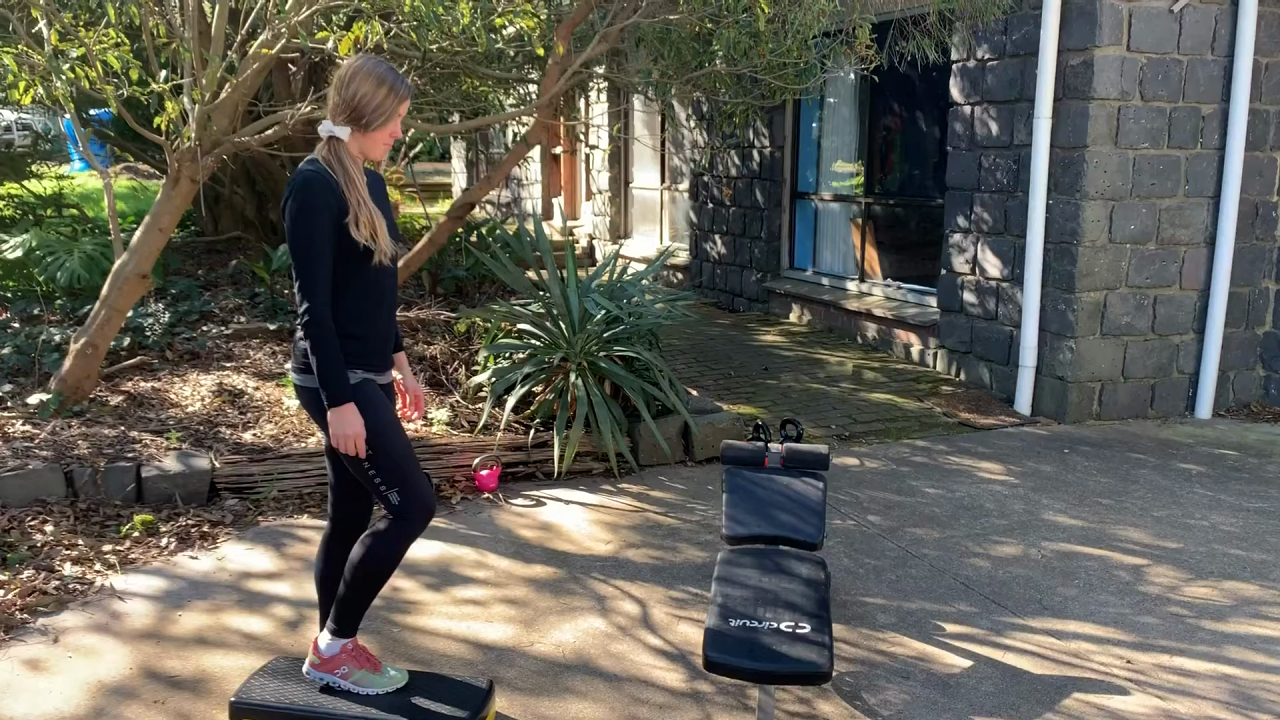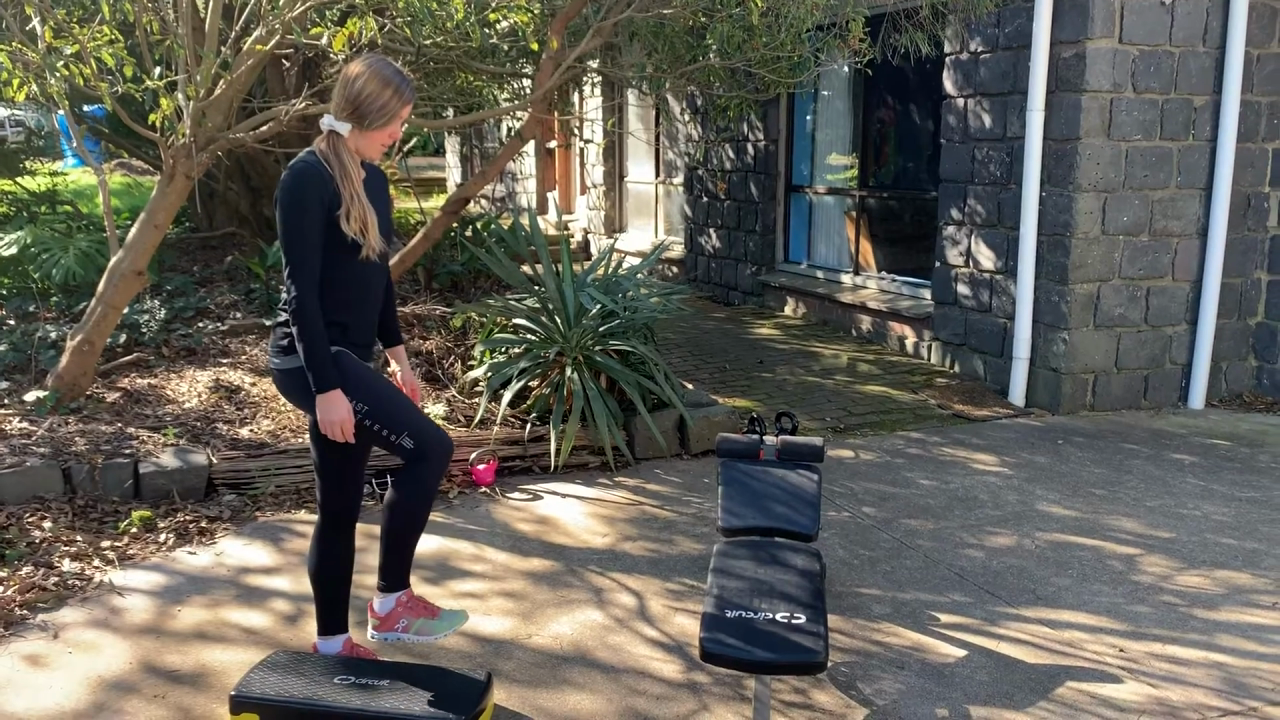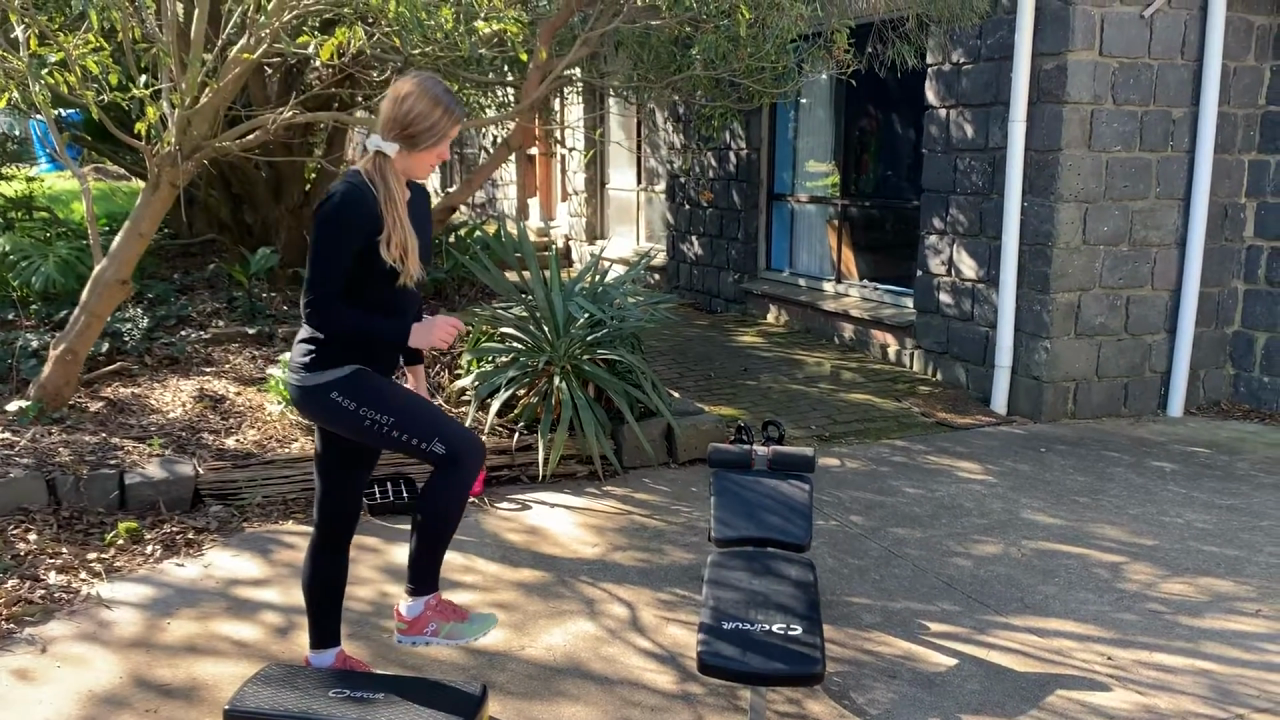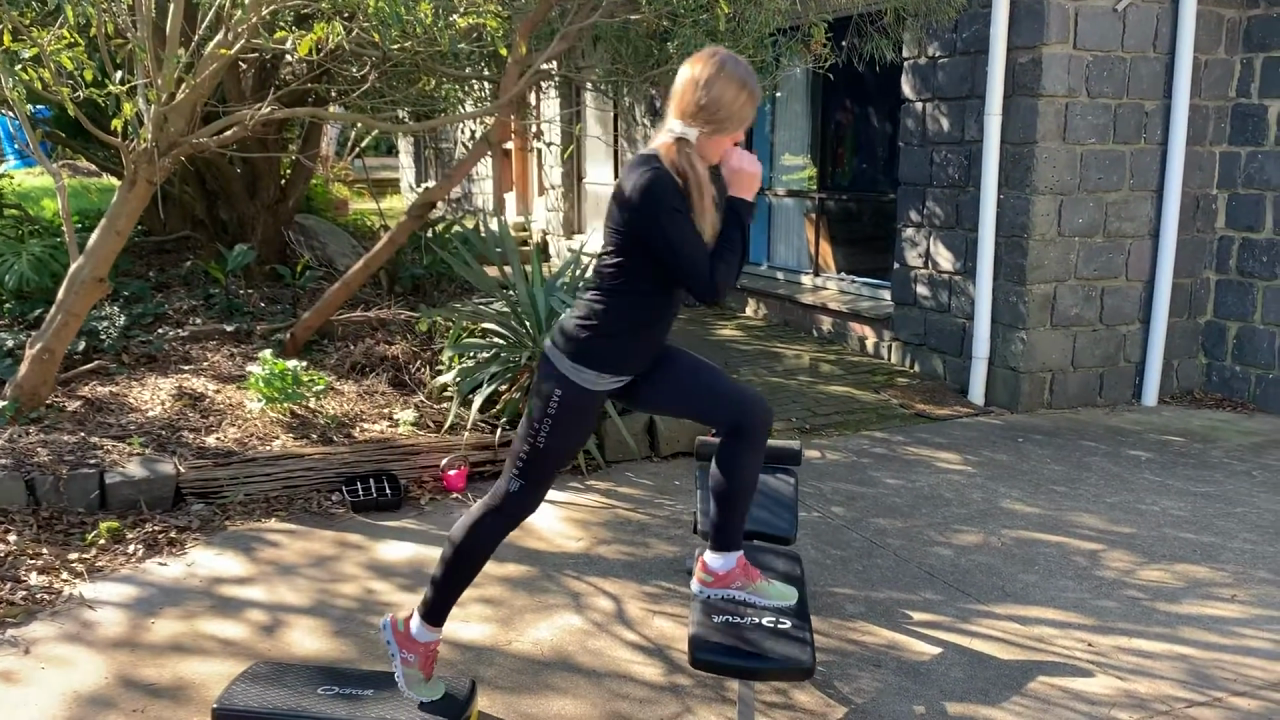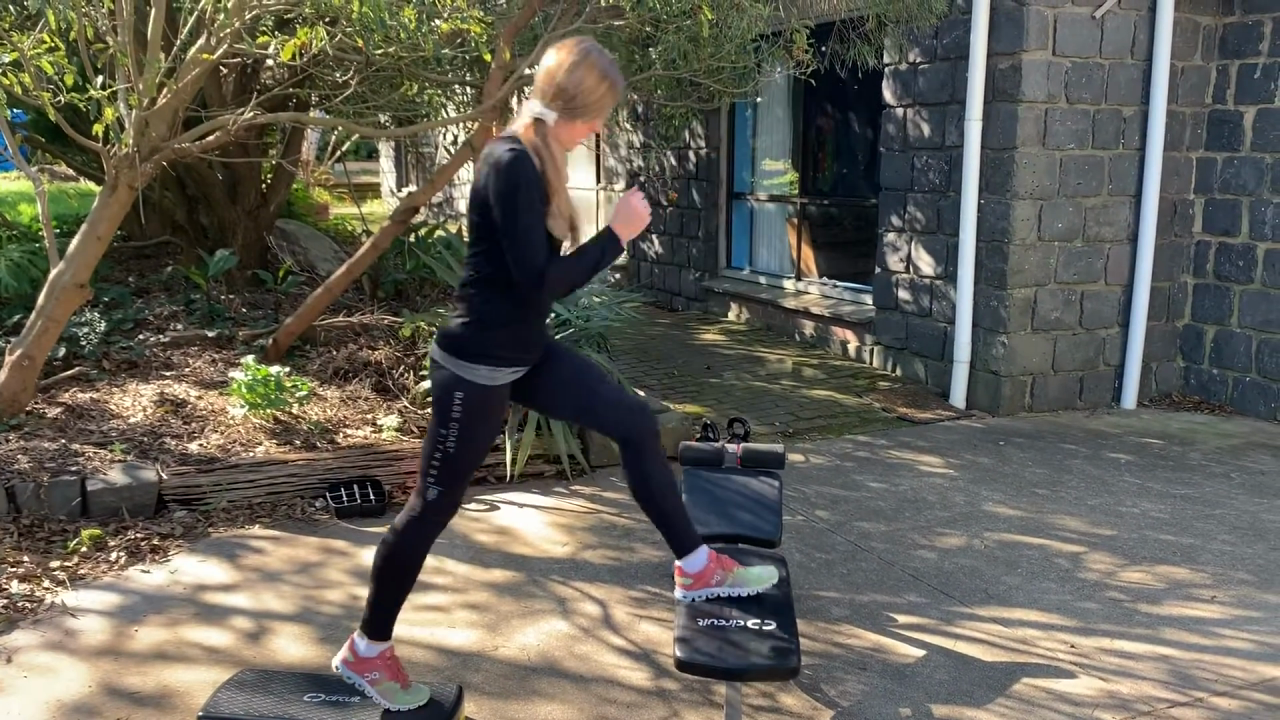
dt=1s
person 1, frame 1
left shoulder: (368, 182)
right shoulder: (314, 185)
right elbow: (314, 303)
left wrist: (399, 362)
right wrist: (338, 400)
left hip: (364, 373)
right hip: (336, 378)
left knee: (352, 515)
right knee: (411, 504)
left ankle: (333, 650)
right ankle: (334, 646)
person 1, frame 2
left shoulder: (372, 179)
right shoulder: (307, 177)
right elbow: (301, 291)
left wrist: (397, 353)
right wrist: (326, 386)
left hip: (348, 357)
right hip: (311, 360)
left knee: (341, 504)
right knee: (430, 447)
left ankle: (333, 641)
right ankle: (392, 602)
person 1, frame 3
left shoulder: (413, 199)
right shoulder: (349, 201)
right elbow: (319, 311)
left wrist: (415, 371)
right wrist: (412, 334)
left hip: (362, 377)
right hip: (328, 379)
left knee: (338, 516)
right knee: (462, 451)
left ankle: (325, 654)
right ankle: (419, 606)
person 1, frame 4
left shoulder: (679, 169)
right shoulder: (653, 183)
right elbow: (712, 287)
right wrist: (740, 199)
left hip: (637, 357)
right hip: (587, 367)
left knee: (750, 417)
right knee: (515, 497)
left ankle: (721, 567)
right ankle: (418, 630)
person 1, frame 5
left shoulder: (532, 155)
right shoulder: (510, 164)
right elbow: (537, 283)
right wrist: (616, 236)
left hip: (526, 349)
right hip: (475, 364)
left knee: (636, 423)
right knee: (435, 505)
left ankle: (695, 566)
right ankle: (366, 649)
